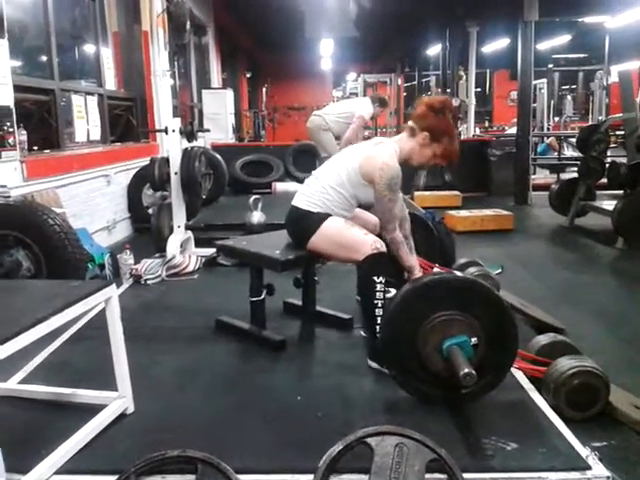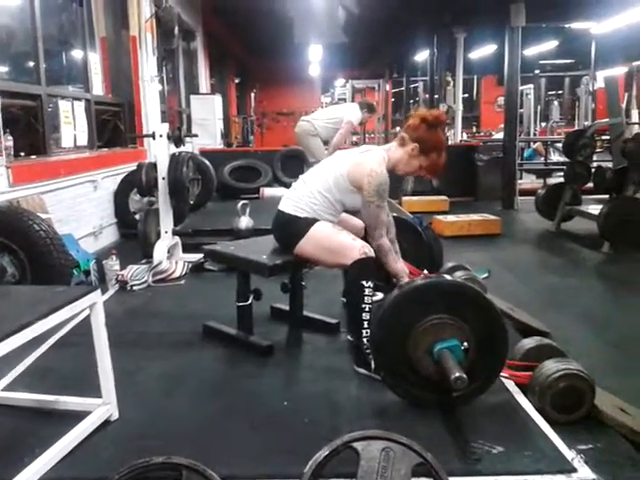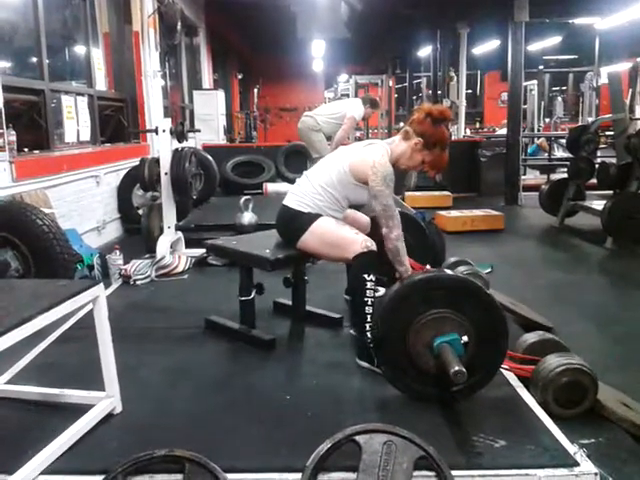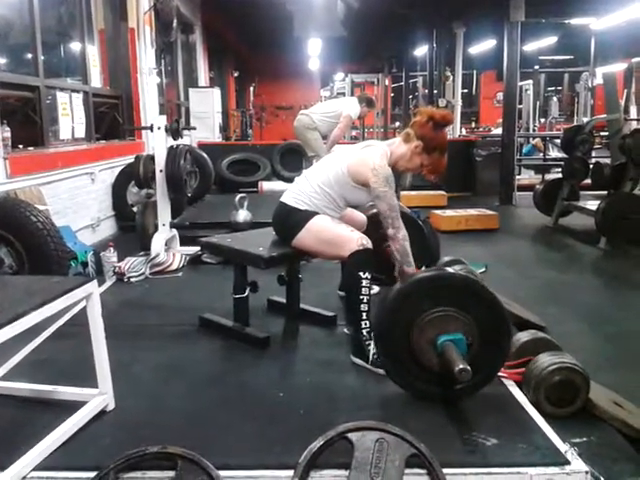
dt=0.5s
person 1, frame 1
left shoulder: (386, 147)
right shoulder: (387, 165)
left elbow: (399, 215)
right elbow: (392, 230)
left wrist: (412, 258)
right wrist: (414, 272)
left hip: (320, 209)
right hip: (307, 217)
left knee: (380, 231)
right knee: (374, 250)
left ankle: (378, 308)
right ankle: (380, 352)
person 1, frame 2
left shoulder: (375, 155)
right shoulder: (375, 171)
left elbow: (384, 219)
right elbow: (379, 238)
left wrist: (398, 261)
right wrist: (401, 279)
left hip: (306, 213)
right hip: (293, 221)
left knee: (363, 233)
right knee: (362, 255)
left ankle: (358, 302)
right ankle: (365, 354)
person 1, frame 3
left shoulder: (378, 149)
right shoulder: (380, 164)
left elbow: (389, 218)
right elbow: (391, 229)
left wrist: (403, 263)
right wrist: (407, 279)
left hip: (309, 208)
right hip: (297, 217)
left knee: (368, 227)
right knee: (364, 249)
left ankle: (357, 292)
right ankle: (368, 349)
person 1, frame 4
left shoulder: (378, 150)
right shoulder: (378, 166)
left elbow: (388, 222)
right elbow: (394, 229)
left wrist: (400, 262)
left hip: (306, 207)
right hip: (293, 214)
left knee: (363, 225)
right knee: (360, 247)
left ankle: (352, 287)
right ankle: (363, 346)
